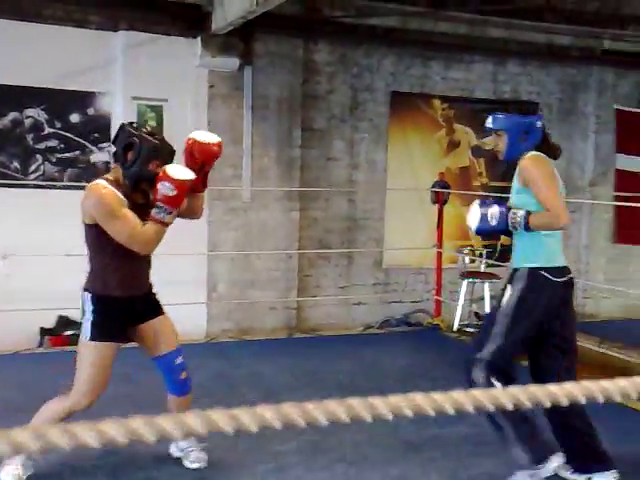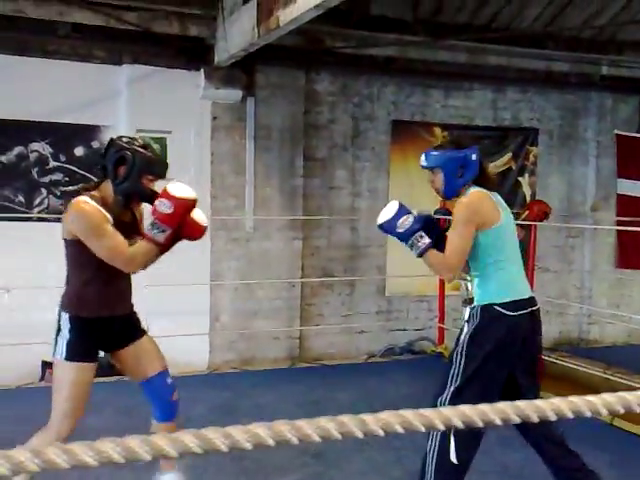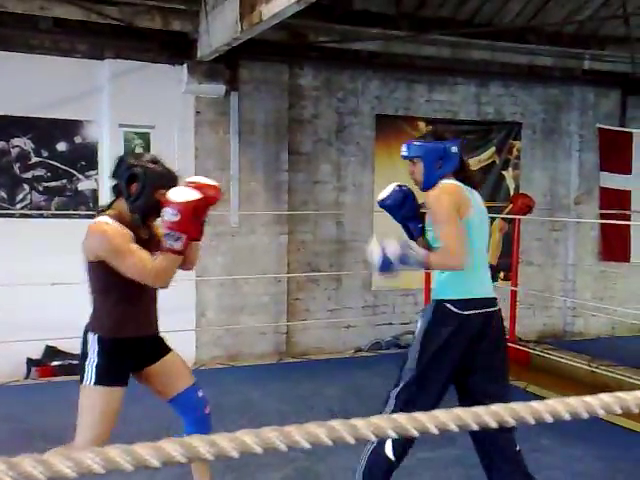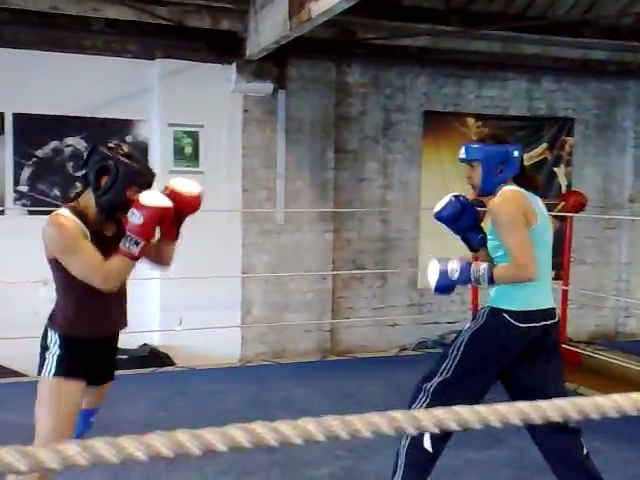
dt=0.5s
person 1, frame 1
left shoulder: (531, 163)
right shoulder: (538, 167)
left elbow: (559, 217)
left wrist: (508, 219)
right wrist: (505, 220)
left hip: (536, 280)
right hip: (555, 279)
left knee: (488, 365)
right knee: (555, 374)
person 1, frame 2
left shoulder: (469, 203)
right shoulder: (491, 199)
left elbow: (450, 270)
left wrist: (413, 236)
right wrist: (437, 237)
left hip: (496, 316)
right hip: (523, 313)
left knee: (453, 409)
person 1, frame 3
left shoulder: (443, 194)
right shoulder: (470, 195)
left elbow: (454, 259)
left wrist: (404, 253)
right wrist: (411, 222)
left hip: (454, 312)
right hip: (487, 310)
left knee: (408, 404)
right knee: (488, 408)
person 1, frame 4
left shoulder: (506, 200)
right shoulder: (532, 201)
left elbow: (523, 270)
left wrist: (466, 272)
right wrist: (471, 235)
left hip: (507, 321)
right hip: (541, 322)
left knee: (435, 401)
right knee: (551, 419)
person 2, frame 1
left shoulder: (145, 187)
right shoulder: (100, 195)
left elbow: (195, 210)
right elbow: (143, 243)
left wrist: (200, 171)
right wrist: (167, 202)
left hip: (140, 297)
right hip: (104, 302)
left knee: (178, 372)
right knee: (82, 398)
left ankle: (184, 440)
person 2, frame 2
left shoulder: (131, 208)
right shoulder: (83, 211)
left elbow: (141, 260)
right elbow: (128, 262)
left wrist: (173, 233)
right wrist: (162, 224)
left hip: (121, 319)
right hip: (81, 324)
left knee: (166, 395)
right knee: (62, 427)
person 2, frame 3
left shoulder: (143, 226)
right shoulder: (104, 232)
left elbow: (188, 262)
right elbow: (158, 278)
left wrist: (195, 220)
right wrist: (178, 228)
left hip: (145, 339)
right hip: (107, 345)
left knee: (198, 410)
right knee: (86, 448)
person 2, frame 4
left shoulder: (118, 217)
right shoulder: (62, 226)
left elbow: (162, 258)
right elbow: (107, 280)
left wrist: (173, 220)
right wrist: (137, 235)
left hip: (105, 339)
right hip: (68, 343)
left knee: (83, 420)
right knee: (49, 450)
